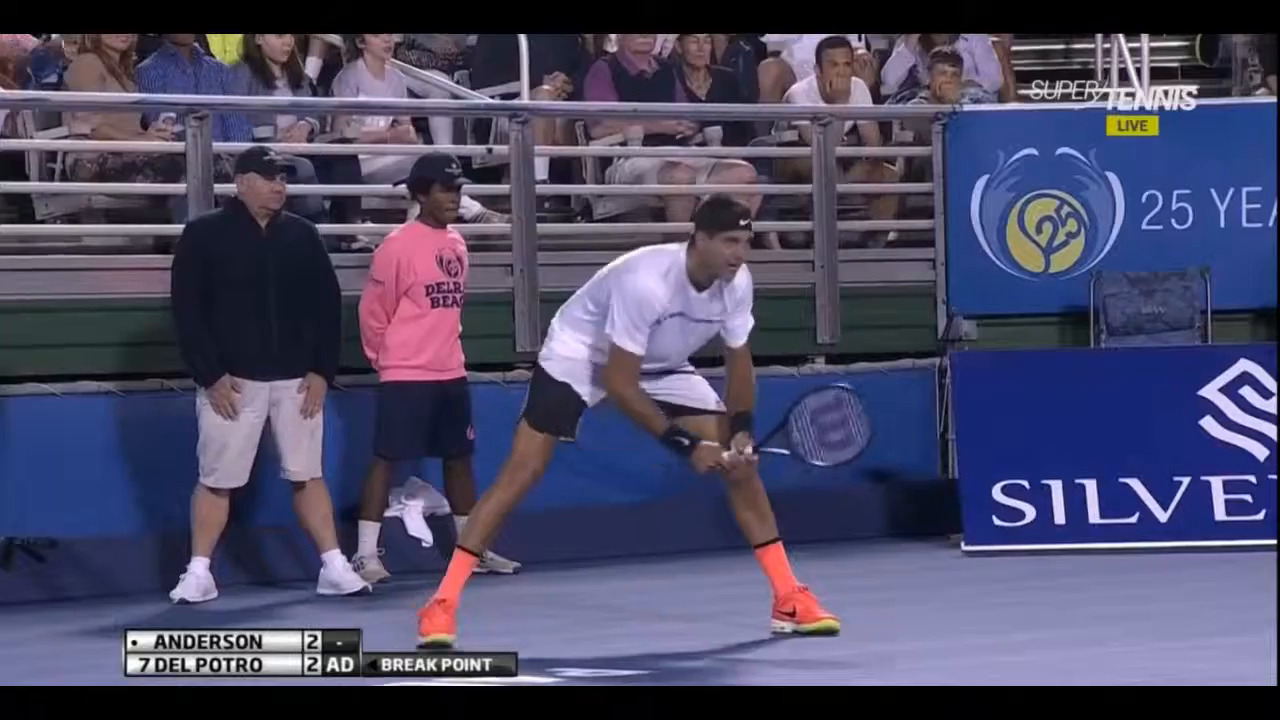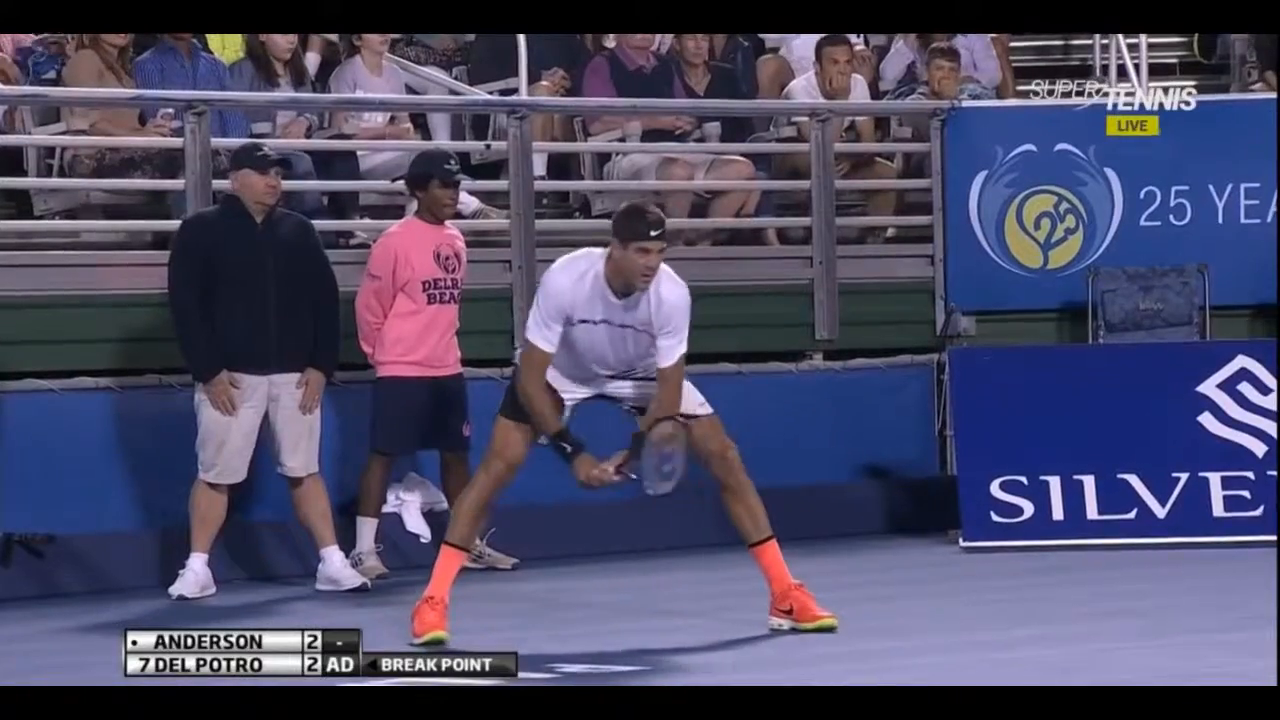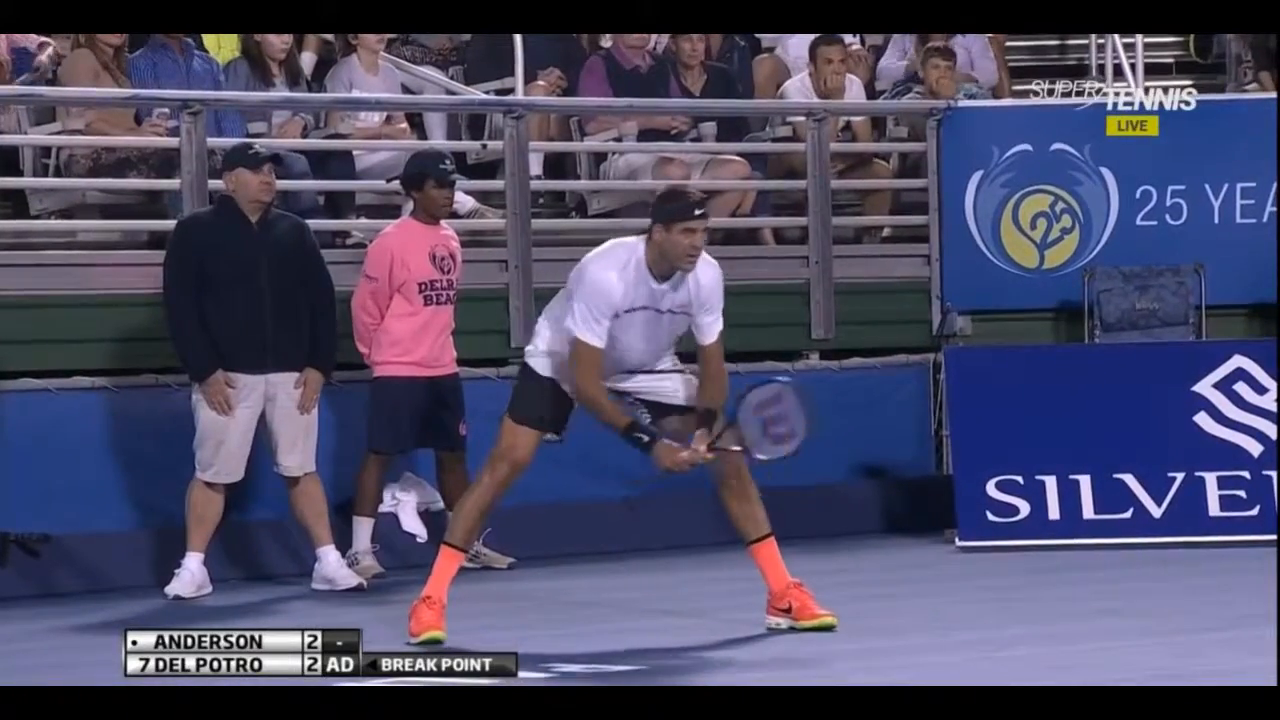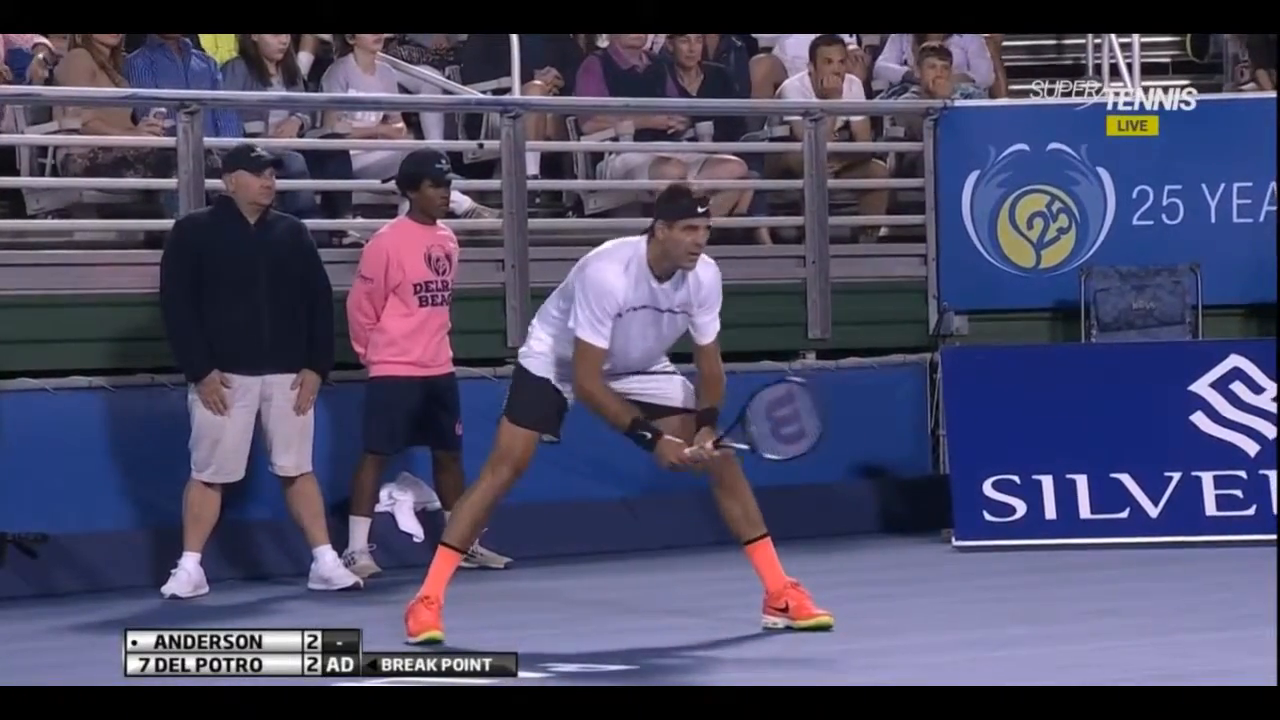
dt=0.5s
person 1, frame 1
left shoulder: (303, 235)
right shoulder: (203, 234)
left elbow: (328, 304)
right elbow: (187, 309)
left wrist: (323, 371)
right wrist: (210, 375)
left hip: (297, 378)
right hip: (231, 380)
left knee: (307, 475)
right knee: (216, 479)
left ankle: (334, 567)
right ankle: (199, 573)
person 1, frame 2
left shoulder: (299, 230)
right shoulder: (200, 230)
left elbow: (325, 299)
right elbow: (185, 305)
left wrist: (322, 365)
right wrist: (208, 370)
left hip: (295, 373)
right hip: (229, 375)
left knee: (305, 471)
right knee: (215, 474)
left ankle: (332, 563)
right ankle: (197, 569)
person 1, frame 3
left shoulder: (294, 230)
right shoulder: (195, 231)
left elbow: (322, 299)
right elbow: (180, 305)
left wrist: (320, 364)
right wrist: (204, 370)
left hip: (292, 373)
right hip: (226, 375)
left knee: (302, 469)
right knee: (212, 473)
left ankle: (328, 562)
right ankle: (193, 568)
person 1, frame 4
left shoulder: (292, 232)
right shoulder: (193, 231)
left elbow: (319, 300)
right elbow: (176, 305)
left wrist: (317, 365)
right wrist: (200, 370)
left hip: (289, 374)
right hip: (222, 375)
left knee: (298, 470)
right knee: (208, 473)
left ankle: (325, 562)
right ankle: (189, 568)
person 2, frame 1
left shoulder: (737, 283)
right shoulder: (645, 282)
left elbow: (739, 360)
right elbow: (619, 383)
left wrist: (741, 430)
right wrist: (687, 445)
left hip: (660, 366)
right hip: (578, 356)
left knee: (740, 459)
right knee: (523, 471)
left ankle: (789, 598)
right ankle: (444, 601)
person 2, frame 2
left shoulder: (672, 294)
right shoulder: (564, 280)
left elbow: (669, 389)
right elbow: (530, 378)
left wrist: (632, 454)
right wrist: (573, 453)
left hip: (640, 370)
right hip: (558, 366)
left knee: (723, 456)
right knee: (500, 463)
left ankle: (785, 595)
right ankle: (435, 599)
person 2, frame 3
left shoulder: (706, 276)
right shoulder: (605, 274)
left elbow: (712, 362)
right elbow: (584, 380)
left wrist: (705, 429)
right wrist: (648, 442)
left hip: (648, 363)
right hip: (563, 362)
left knee: (728, 454)
right knee: (506, 463)
left ankle: (783, 594)
right ankle: (432, 598)
person 2, frame 4
left shoulder: (704, 276)
right shoulder: (607, 273)
left elbow: (708, 362)
right elbow: (586, 378)
left wrist: (704, 427)
right wrist: (652, 440)
left hip: (642, 365)
right hip: (558, 361)
left knee: (720, 456)
right knee: (506, 465)
left ankle: (780, 594)
right ankle: (429, 598)
person 3, frame 1
left shoulder: (458, 243)
right shoulder: (398, 245)
right elbow: (373, 309)
right wrist: (387, 358)
left hip: (452, 373)
right hip: (406, 377)
left knee: (460, 458)
right knee: (386, 459)
right ankle: (367, 554)
person 3, frame 2
left shoulder: (456, 240)
right shoulder: (396, 240)
right elbow: (369, 304)
right wrist: (383, 353)
left hip: (448, 369)
right hip: (401, 372)
left knee: (456, 454)
right knee: (383, 455)
left ankle: (469, 544)
right ankle: (364, 550)
person 3, frame 3
left shoulder: (451, 239)
right shoulder: (391, 241)
right elbow: (365, 304)
right wrist: (380, 353)
left hip: (443, 369)
right hip: (398, 372)
left knee: (453, 453)
right knee: (380, 454)
left ankle: (466, 543)
right ankle: (361, 550)
person 3, frame 4
left shoulder: (448, 241)
right shoulder: (388, 241)
right elbow: (361, 305)
right wrist: (375, 353)
left hip: (440, 370)
right hip: (394, 373)
left knee: (449, 454)
right knee: (376, 455)
left ankle: (463, 543)
right ankle: (357, 550)
